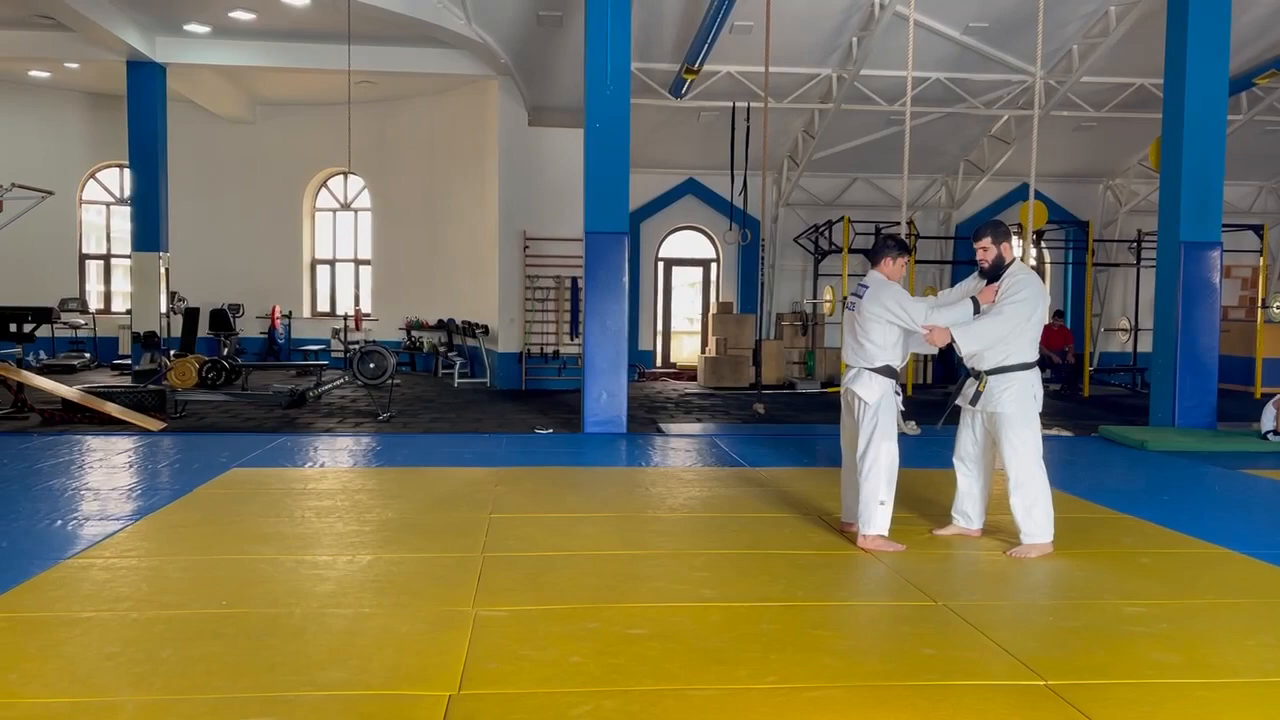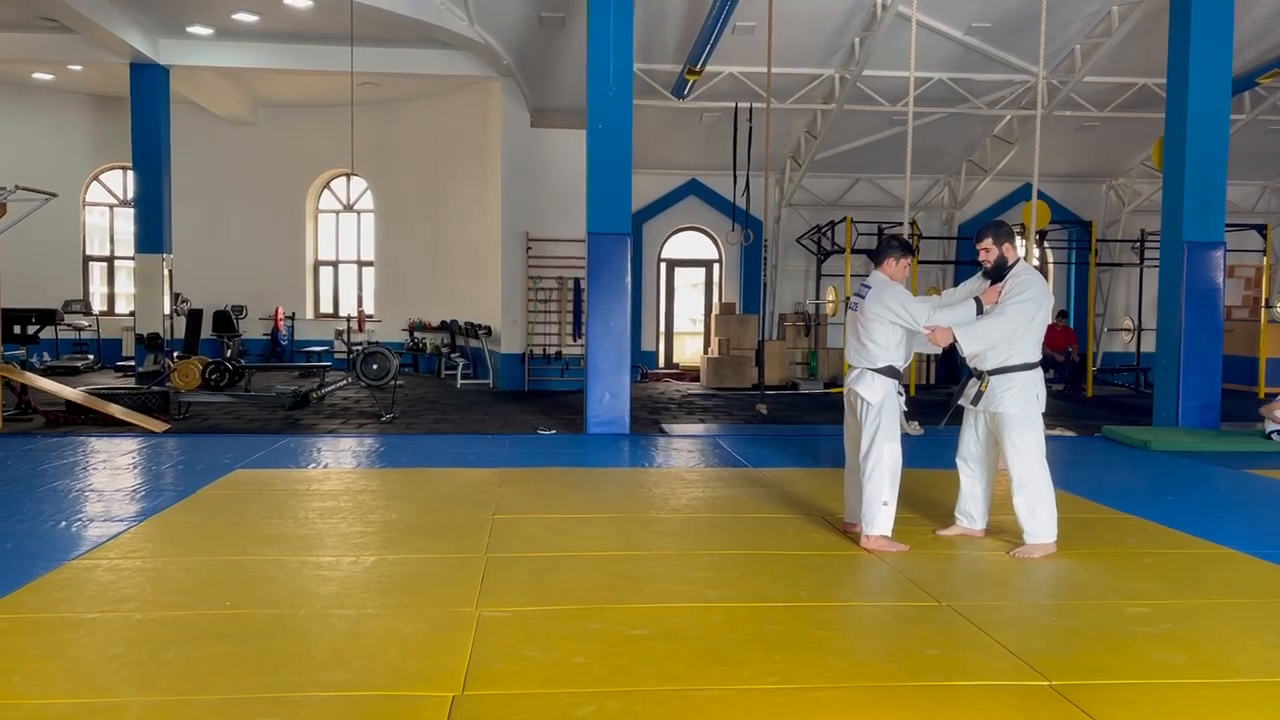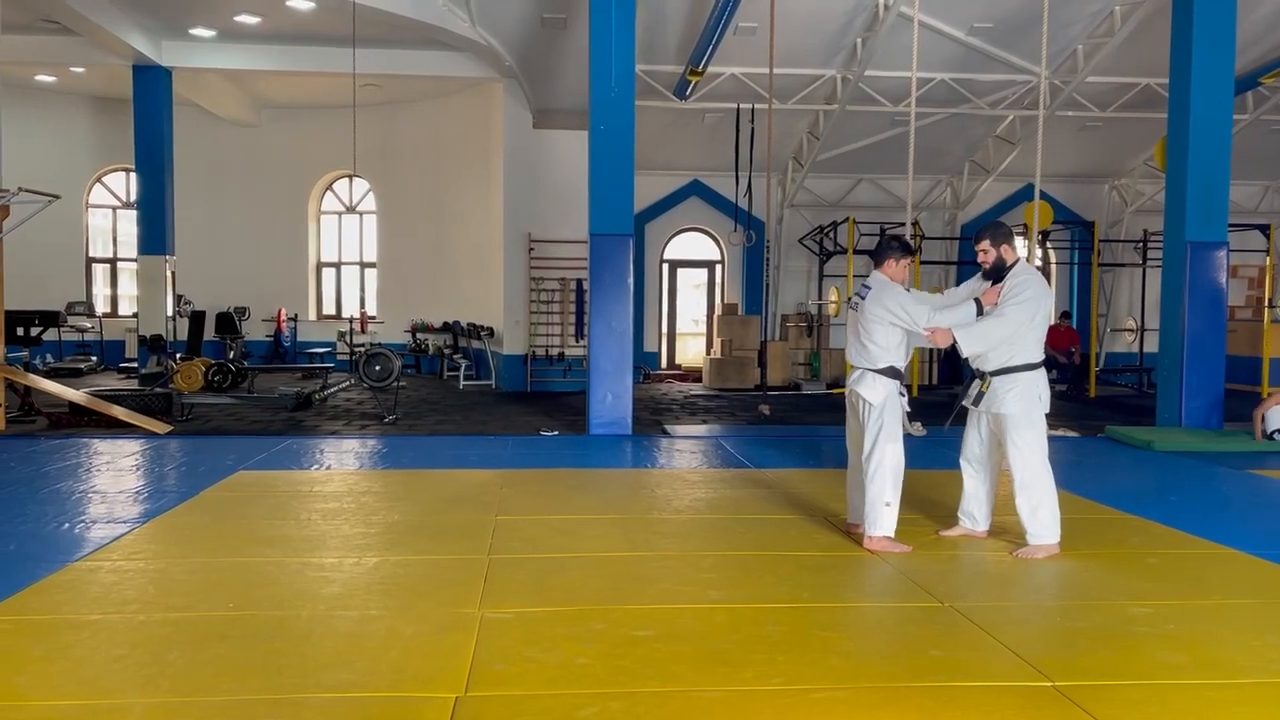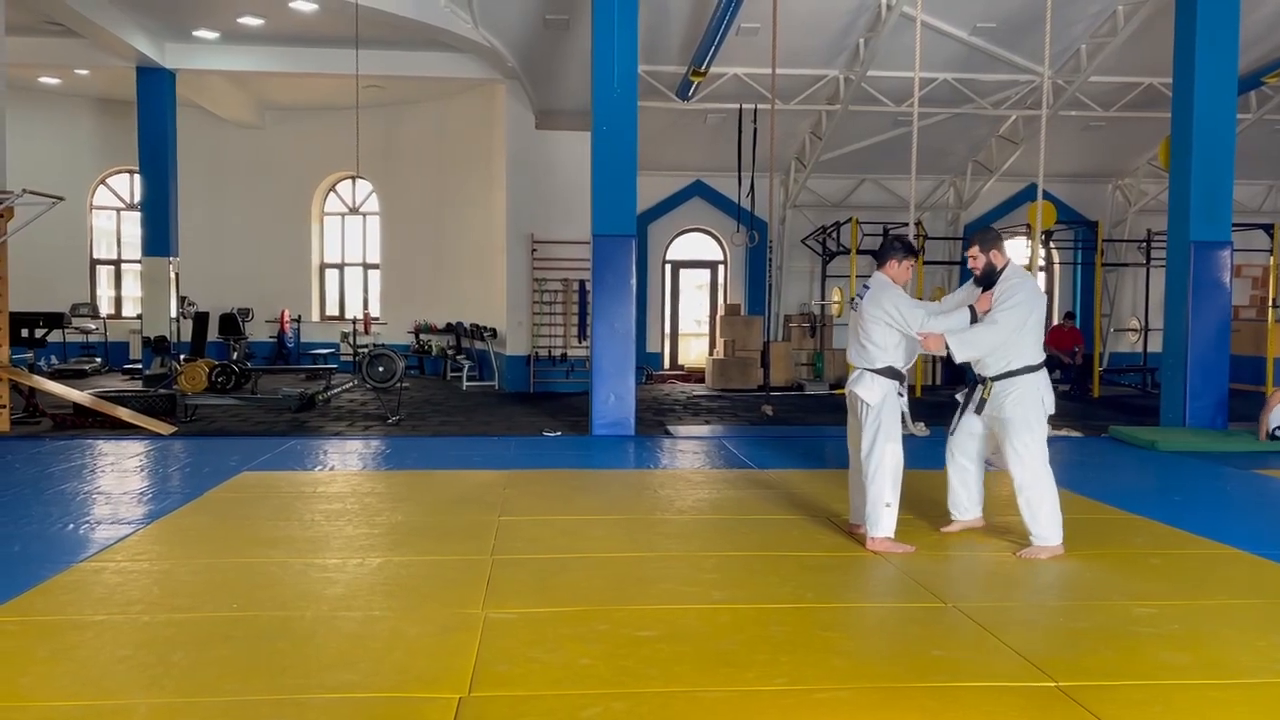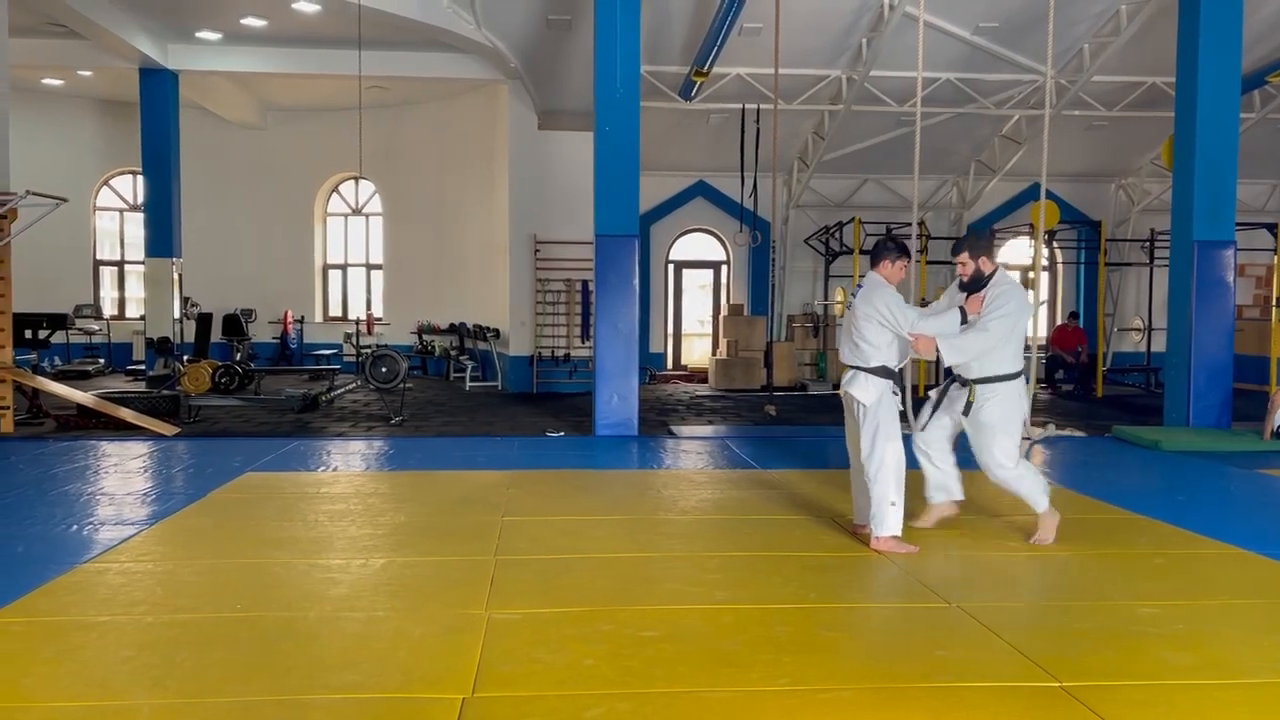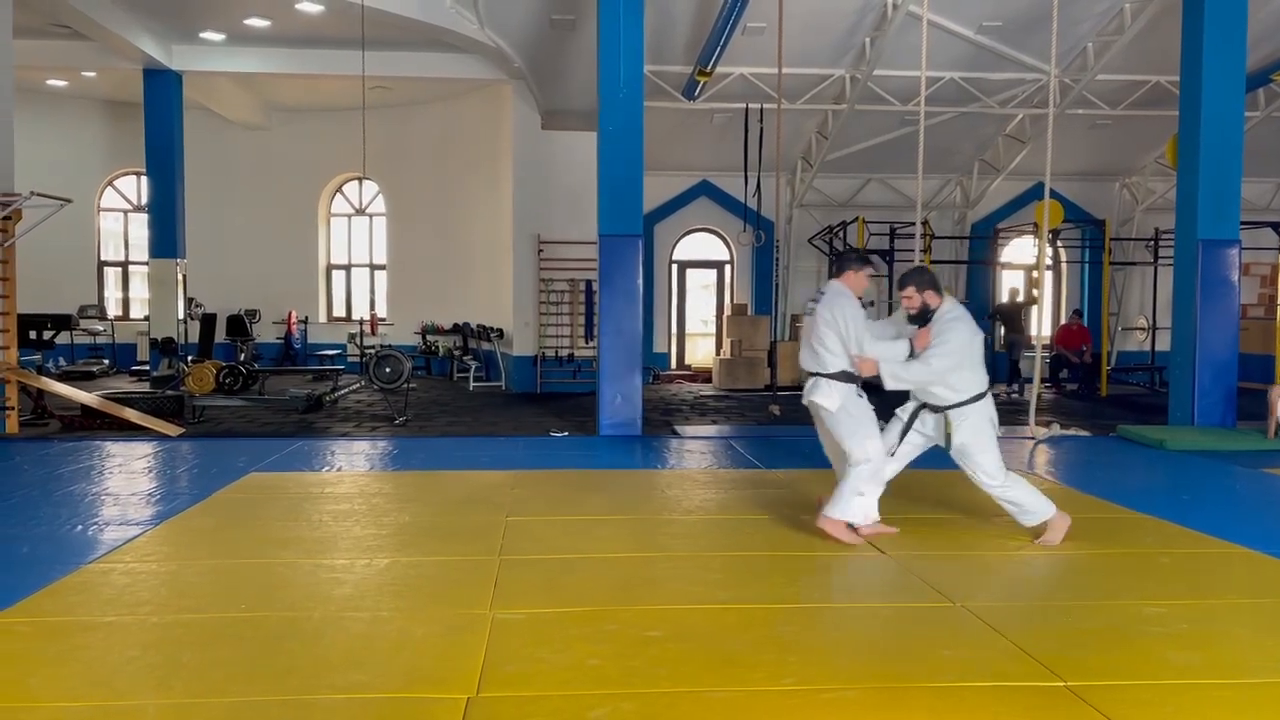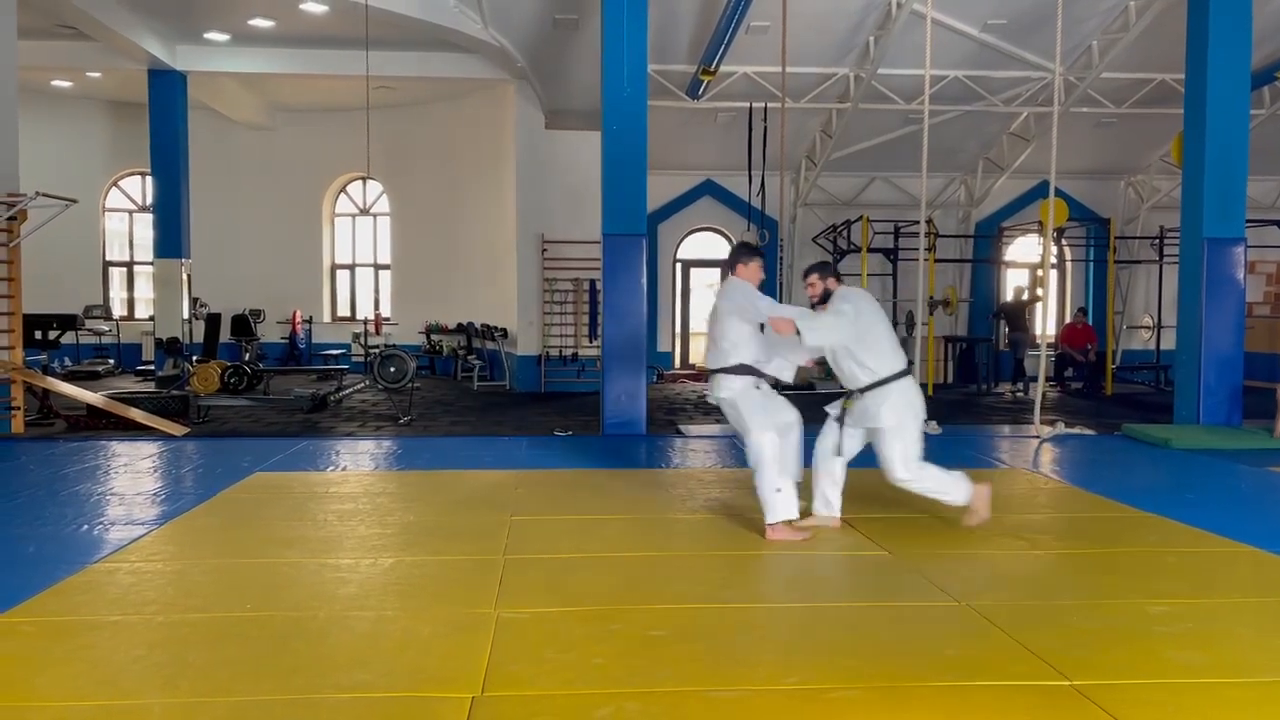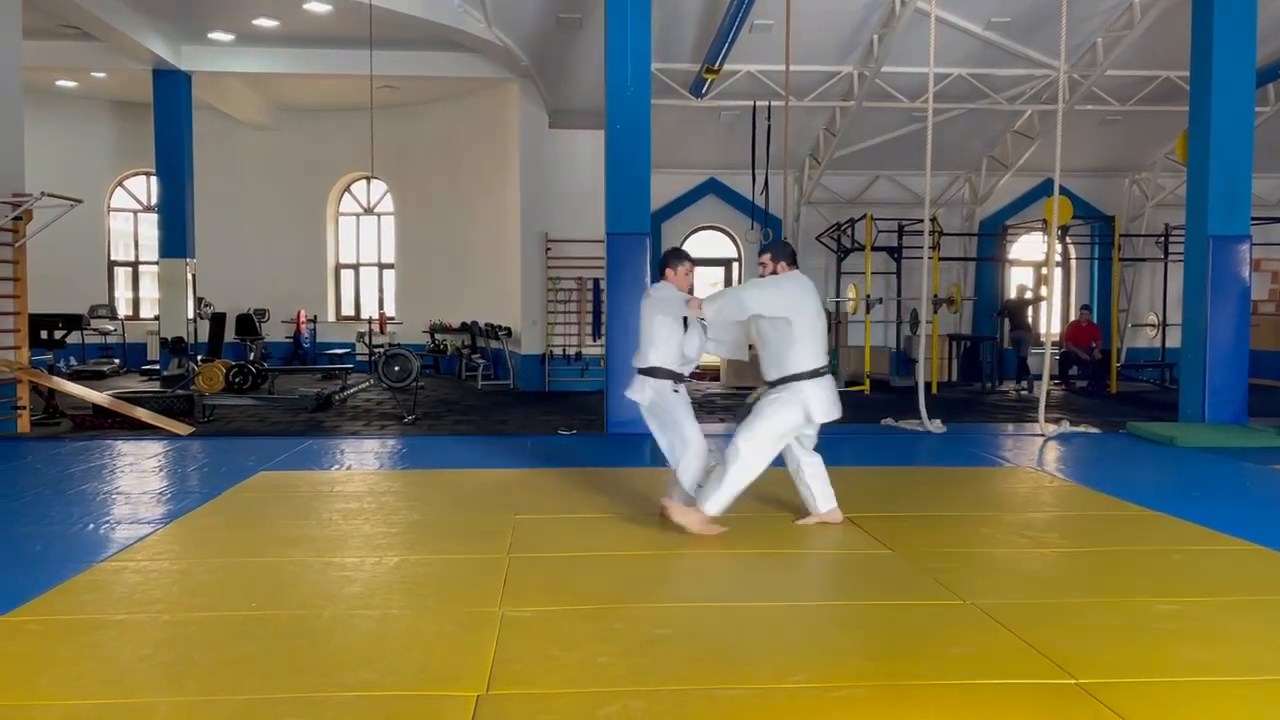
dt=0.3s
person 1, frame 1
left shoulder: (1026, 285)
right shoulder: (981, 280)
left elbow: (997, 326)
right elbow: (945, 302)
left wrist: (951, 335)
left hip: (1012, 387)
right hip: (979, 384)
left knee: (1021, 462)
right knee: (969, 456)
left ankle: (1039, 538)
right ankle: (968, 521)
person 1, frame 2
left shoulder: (1030, 285)
right shoulder: (985, 280)
left elbow: (999, 326)
right elbow: (949, 301)
left wrist: (954, 334)
left hip: (1015, 387)
right hip: (983, 385)
left knee: (1024, 463)
right knee: (972, 457)
left ankle: (1043, 538)
right ankle: (971, 521)
person 1, frame 3
left shoulder: (1029, 284)
right shoulder: (986, 280)
left elbow: (1000, 327)
right elbow: (949, 301)
left wrist: (954, 336)
left hip: (1018, 387)
right hip: (987, 385)
left knee: (1027, 464)
right knee: (976, 458)
left ankle: (1046, 539)
right ankle: (974, 522)
person 1, frame 4
left shoulder: (1020, 287)
right shoulder: (981, 285)
left elbow: (992, 332)
right elbow: (946, 309)
left wrist: (946, 341)
left hip: (1020, 389)
right hip: (987, 388)
left knee: (1027, 466)
right knee: (961, 447)
left ankle: (1049, 540)
right ankle: (968, 514)
person 1, frame 5
left shoulder: (1010, 296)
right shoulder: (963, 288)
left elbow: (982, 339)
left wrist: (938, 344)
left hip: (997, 392)
right hip: (962, 388)
left knee: (1001, 465)
right knee: (928, 438)
left ankle: (1045, 509)
right ankle: (943, 500)
person 1, frame 6
left shoulder: (958, 328)
right shoulder: (921, 315)
left elbow: (927, 369)
left wrist: (879, 367)
left hip: (966, 414)
right hip: (927, 410)
left knee: (993, 478)
right knee: (886, 454)
left ankle: (1055, 518)
person 1, frame 7
left shoulder: (851, 301)
right shoulder: (838, 308)
left elbow: (838, 325)
left wrist: (796, 328)
left hip: (893, 397)
right hip: (865, 398)
left knee: (903, 472)
right knee: (828, 448)
left ankle: (971, 493)
right ankle: (826, 513)
person 1, frame 8
left shoulder: (790, 288)
right shoulder: (786, 290)
left elbow: (744, 299)
right elbow: (746, 330)
left wrist: (704, 305)
right wrist: (704, 337)
left hip: (799, 392)
right hip: (800, 388)
left knee: (744, 448)
right knee: (799, 449)
left ankle: (703, 514)
right ankle: (827, 510)
person 2, frame 1
left shoulder: (861, 290)
right shoulder: (886, 292)
left elbow: (904, 327)
right elbow: (928, 317)
right wrist: (977, 301)
left hip: (857, 379)
right hip: (875, 384)
left knee: (857, 454)
right knee: (880, 456)
left ankle: (852, 518)
right ankle: (870, 532)
person 2, frame 2
left shoulder: (865, 291)
right shoulder: (889, 293)
left elbow: (909, 326)
right elbow: (932, 318)
right wrist: (980, 302)
left hip: (860, 380)
right hip: (878, 384)
left knee: (860, 454)
right knee: (883, 456)
left ankle: (855, 518)
right ankle: (874, 533)
person 2, frame 3
left shoulder: (866, 291)
right shoulder: (889, 294)
left elbow: (918, 316)
right elbow: (932, 319)
right wrist: (980, 302)
left hip: (862, 381)
right hip: (880, 385)
left knee: (863, 455)
right knee: (886, 457)
left ankle: (858, 519)
right ankle: (876, 534)
person 2, frame 4
left shoulder: (870, 290)
right shoulder: (888, 295)
left elbow: (920, 311)
right elbow: (927, 324)
right wrist: (974, 309)
left hip: (864, 381)
right hip: (879, 385)
left knee: (864, 455)
right knee: (885, 458)
left ankle: (860, 520)
right ankle: (879, 534)
person 2, frame 5
left shoulder: (865, 291)
right shoulder: (881, 294)
left elbow: (912, 316)
right elbow: (916, 326)
left wrist: (957, 307)
right wrist: (964, 312)
left hip: (860, 381)
right hip: (874, 384)
left knee: (865, 456)
right knee: (886, 457)
left ankle: (866, 520)
right ankle: (884, 534)
person 2, frame 6
left shoulder: (825, 299)
right shoulder: (844, 302)
left elbow: (863, 334)
right elbow: (865, 348)
right wrist: (911, 344)
left hip: (822, 387)
right hip: (837, 390)
left knee: (847, 455)
right knee: (870, 455)
left ankle: (865, 518)
right ankle: (834, 516)
person 2, frame 7
left shoulder: (735, 296)
right shoulder: (738, 292)
left elbow: (762, 344)
right elbow: (783, 315)
left wrist: (800, 354)
left hip: (748, 381)
right hip: (738, 383)
left knee: (789, 419)
right knee: (769, 447)
right ankle: (777, 522)
person 2, frame 8
left shoulder: (671, 302)
right shoulder: (660, 295)
left hip: (670, 385)
right hip: (658, 386)
left knee: (684, 443)
right knee: (692, 444)
left ankle: (677, 504)
right ankle: (681, 505)
